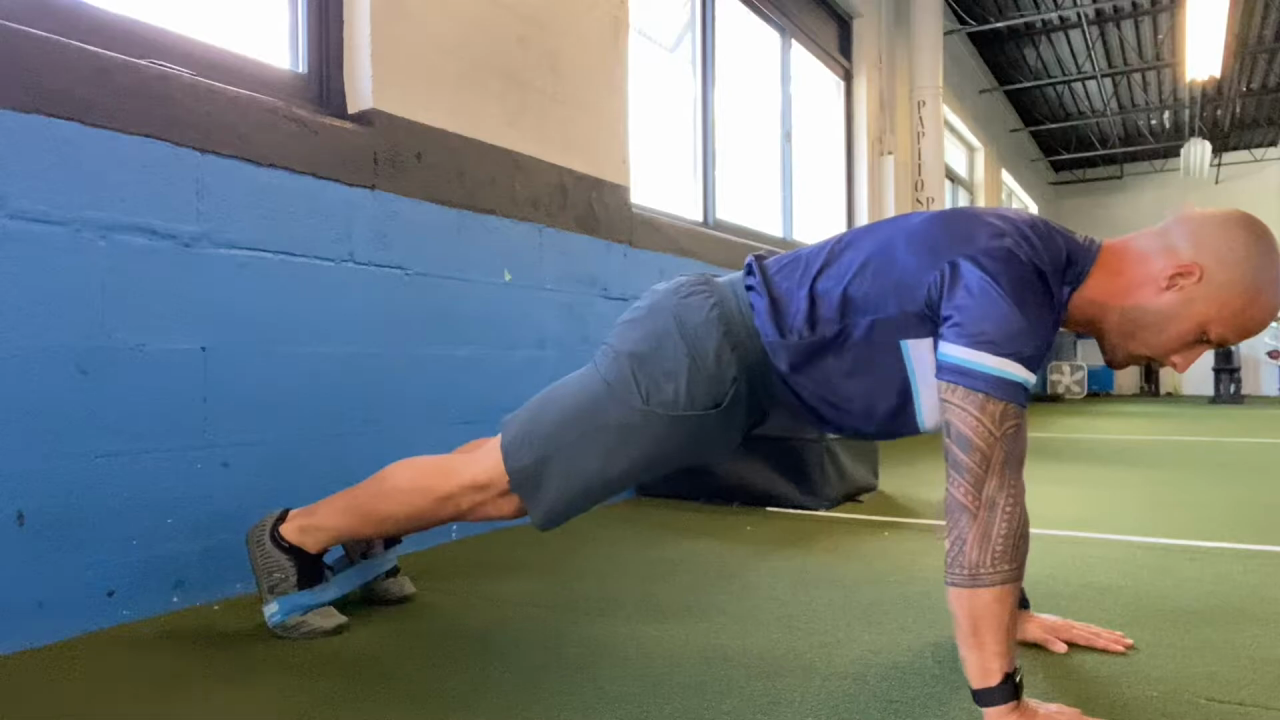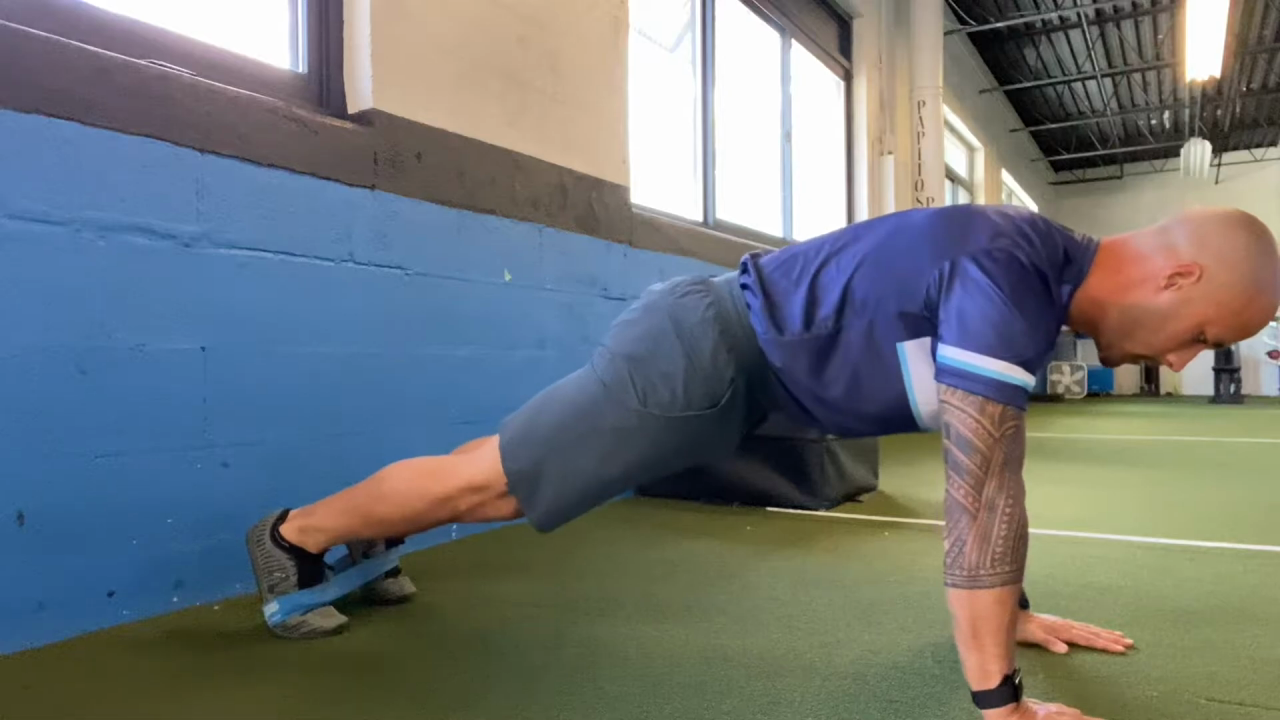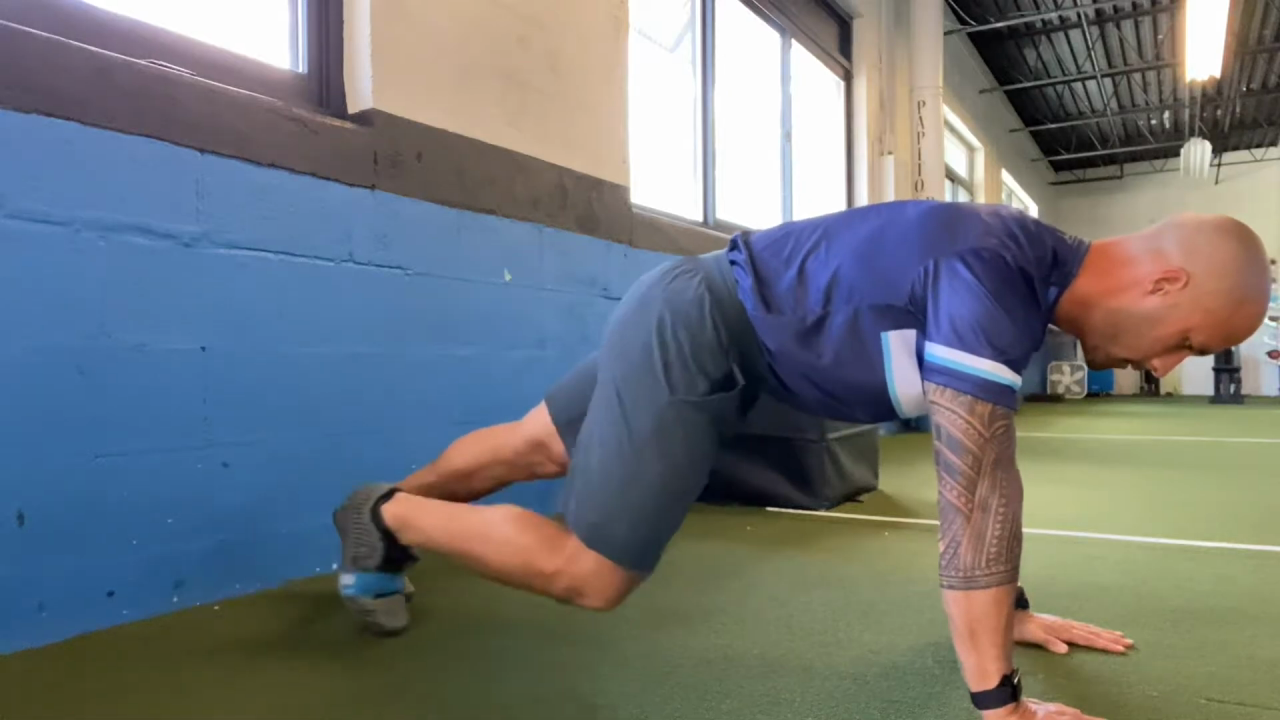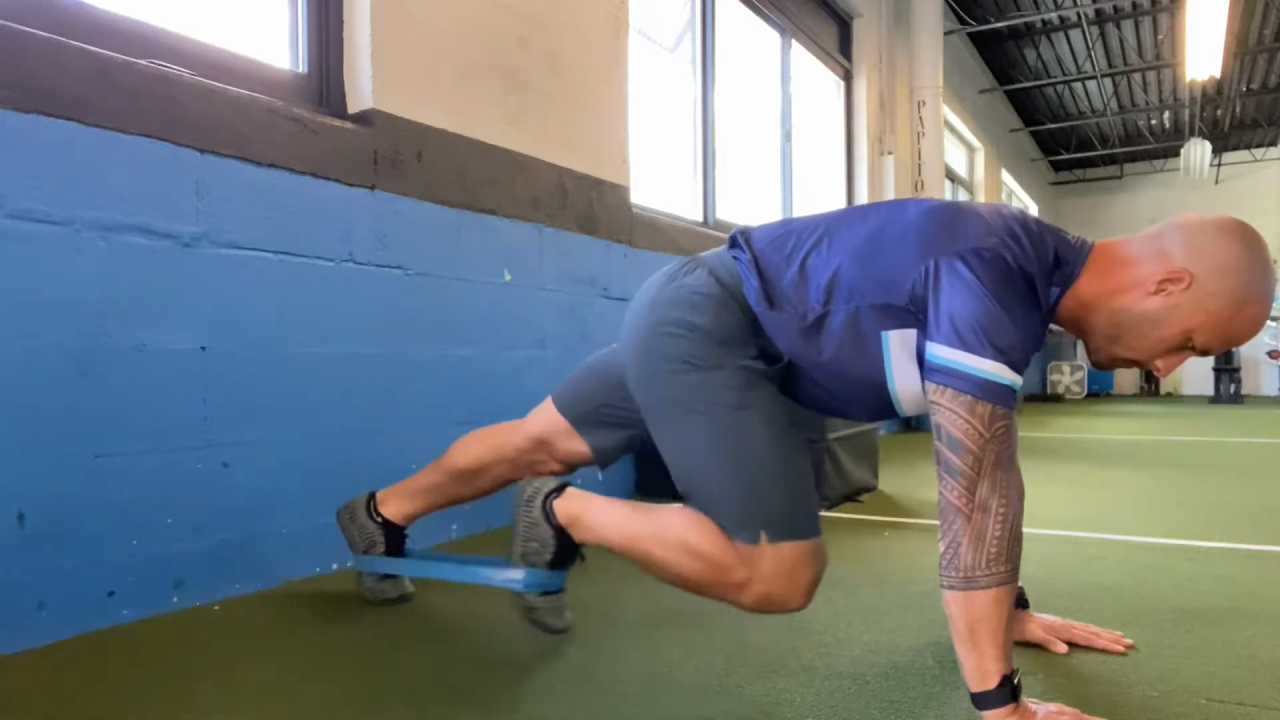
dt=0.4s
person 1, frame 1
left shoulder: (1035, 274)
right shoulder: (1010, 279)
left elbow: (990, 470)
right elbow: (980, 492)
left wrist: (1012, 611)
left hip: (717, 345)
right hip: (702, 355)
left knee: (509, 460)
right knee: (494, 482)
left ankle: (362, 535)
right ankle: (293, 537)
person 1, frame 2
left shoulder: (1035, 274)
right shoulder: (1011, 277)
left elbow: (989, 476)
right elbow: (981, 495)
left wrist: (1011, 613)
left hip: (713, 341)
right hip: (702, 358)
left knee: (516, 458)
right knee: (488, 485)
left ankle: (367, 535)
right ankle: (292, 538)
person 1, frame 3
left shoulder: (1029, 273)
right shoulder: (993, 278)
left elbow: (986, 470)
right elbow: (974, 491)
left wrist: (1010, 609)
left hip: (701, 324)
right hip: (695, 332)
left knee: (536, 446)
right knee: (589, 574)
left ankle: (400, 507)
right ankle: (389, 523)
person 1, frame 4
left shoulder: (1029, 274)
right shoulder: (993, 277)
left elbow: (991, 469)
right elbow: (975, 491)
left wrist: (1009, 609)
left hip: (695, 320)
right hip: (706, 322)
left knee: (541, 441)
right knee: (779, 574)
left ankle: (380, 516)
right ankle: (568, 518)
